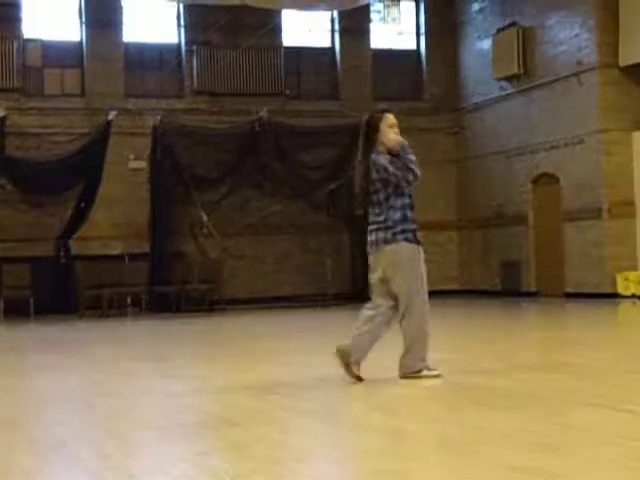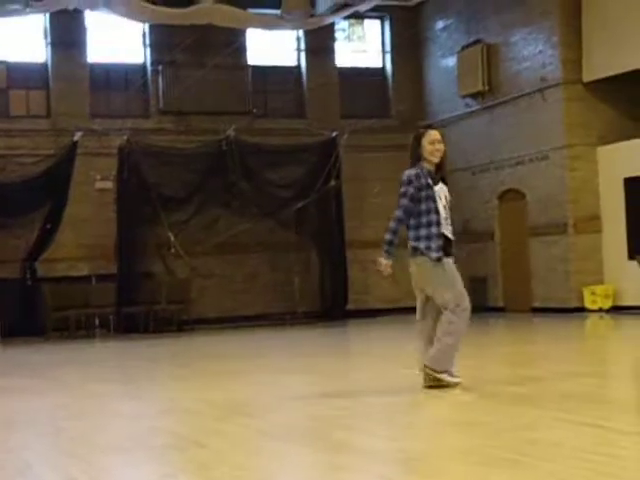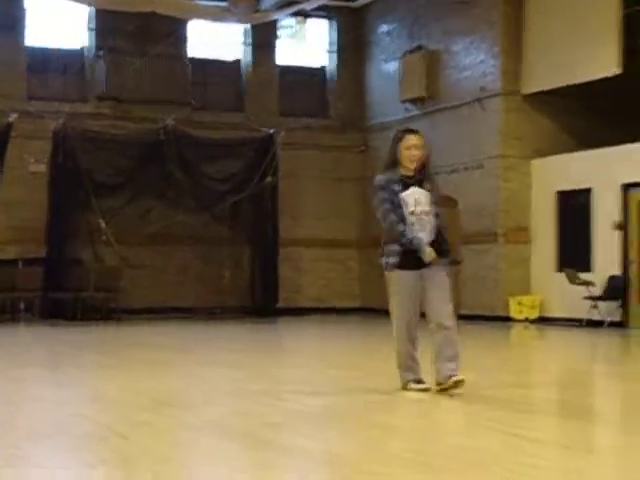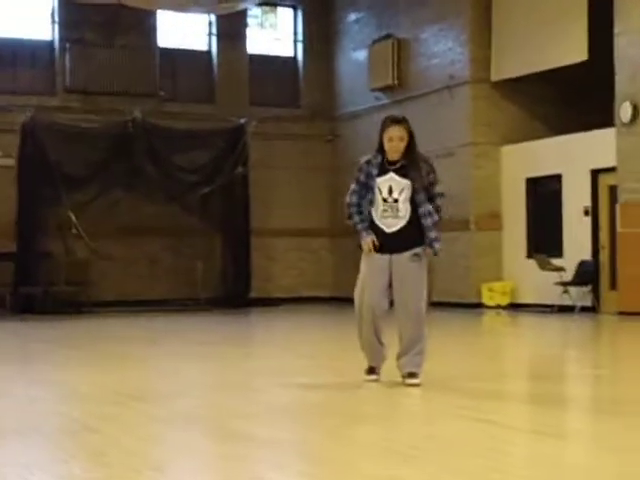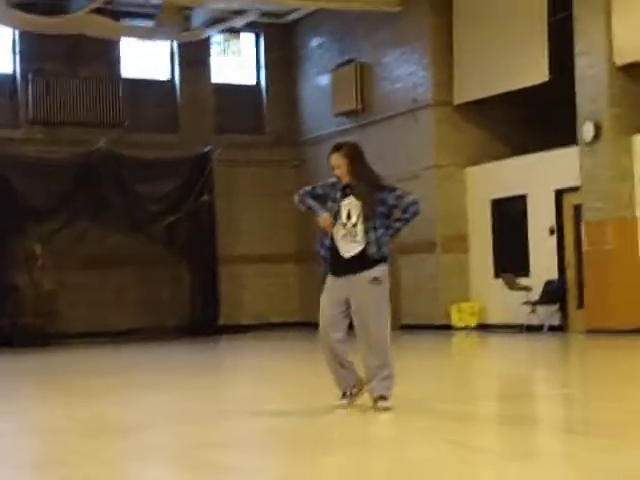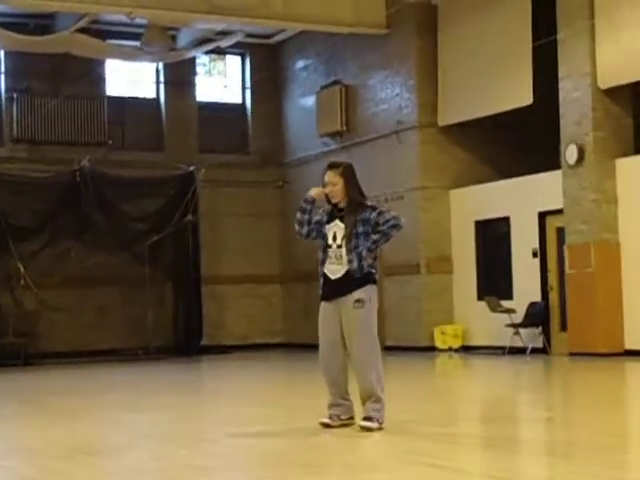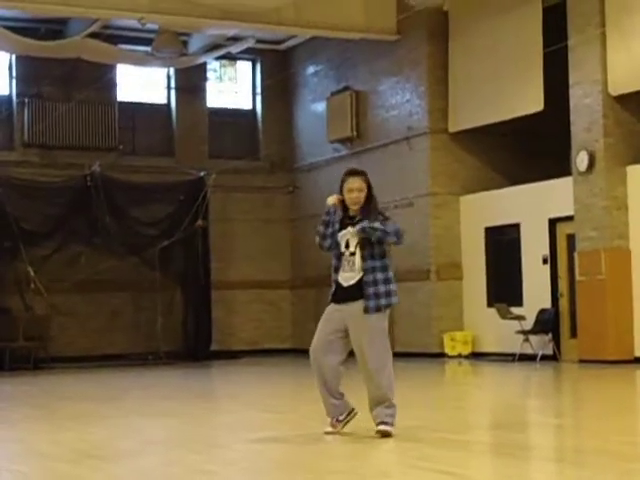
dt=0.7s
person 1, frame 1
left shoulder: (377, 161)
right shoulder: (382, 161)
right elbow: (410, 176)
left wrist: (395, 149)
right wrist: (399, 148)
left hip: (378, 242)
right hip: (399, 239)
left knee: (383, 302)
right knee: (415, 303)
left ankle: (352, 350)
right ankle: (413, 365)
person 1, frame 2
left shoulder: (439, 179)
right shoulder: (414, 176)
right elbow: (400, 217)
left wrist: (450, 248)
right wrist: (387, 253)
left hip: (440, 253)
right hip: (427, 254)
left knee: (430, 313)
right knee: (458, 306)
left ankle: (432, 371)
right ankle: (437, 363)
person 1, frame 3
left shoulder: (428, 182)
right shoulder: (385, 183)
left elbow: (438, 220)
right elbow: (391, 222)
left wrist: (446, 253)
right wrist: (419, 247)
left hip: (435, 260)
right hip: (402, 260)
left knee: (443, 317)
right knee: (405, 322)
left ankle: (447, 373)
right ankle: (409, 375)
person 1, frame 4
left shoulder: (420, 167)
right shoulder: (368, 166)
left elbow: (434, 201)
right elbow: (353, 201)
left wrist: (430, 236)
right wrist: (364, 232)
left hip: (410, 248)
right hip: (376, 247)
left knee: (411, 309)
right knee: (367, 306)
left ankle: (410, 366)
right ankle: (374, 360)
person 1, frame 5
left shoulder: (380, 192)
right shoulder: (332, 188)
left elbow: (412, 207)
right elbow: (301, 196)
left wrist: (387, 234)
right wrist: (318, 211)
left hip: (369, 269)
right hip: (337, 271)
left knee: (373, 332)
right knee: (329, 332)
left ankle: (381, 389)
right ankle: (350, 384)
person 1, frame 6
left shoulder: (365, 211)
right shoulder: (326, 215)
left elbow: (394, 222)
right elbow: (303, 230)
left wrist: (369, 249)
right wrist: (309, 200)
left hip: (358, 288)
right hip: (330, 292)
left knee: (364, 352)
right knee: (329, 354)
left ankle: (374, 411)
right ankle: (341, 410)
person 1, frame 7
left shoulder: (376, 218)
right shoulder: (340, 220)
left elbow: (397, 236)
right elbow: (324, 243)
left wrist: (364, 228)
right wrist: (329, 211)
left hip: (370, 299)
right hip: (339, 299)
left knee: (374, 359)
right knee: (320, 353)
left ankle: (385, 416)
right ankle: (339, 411)
